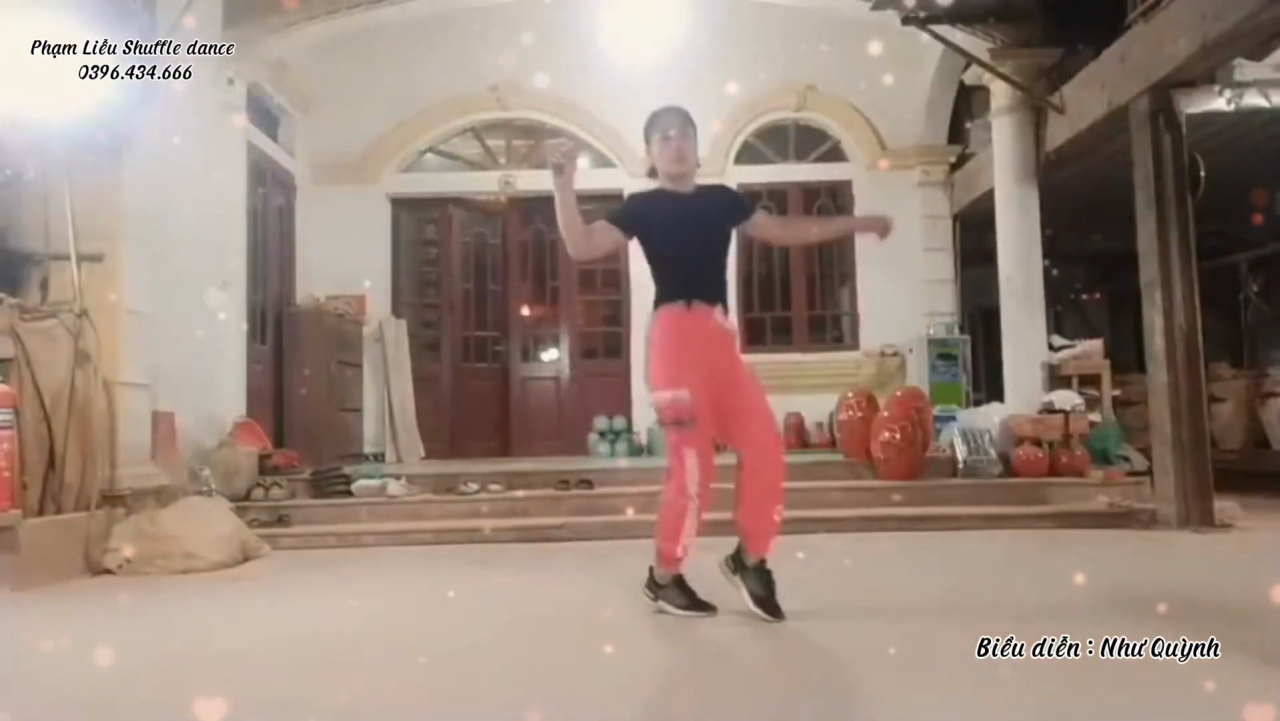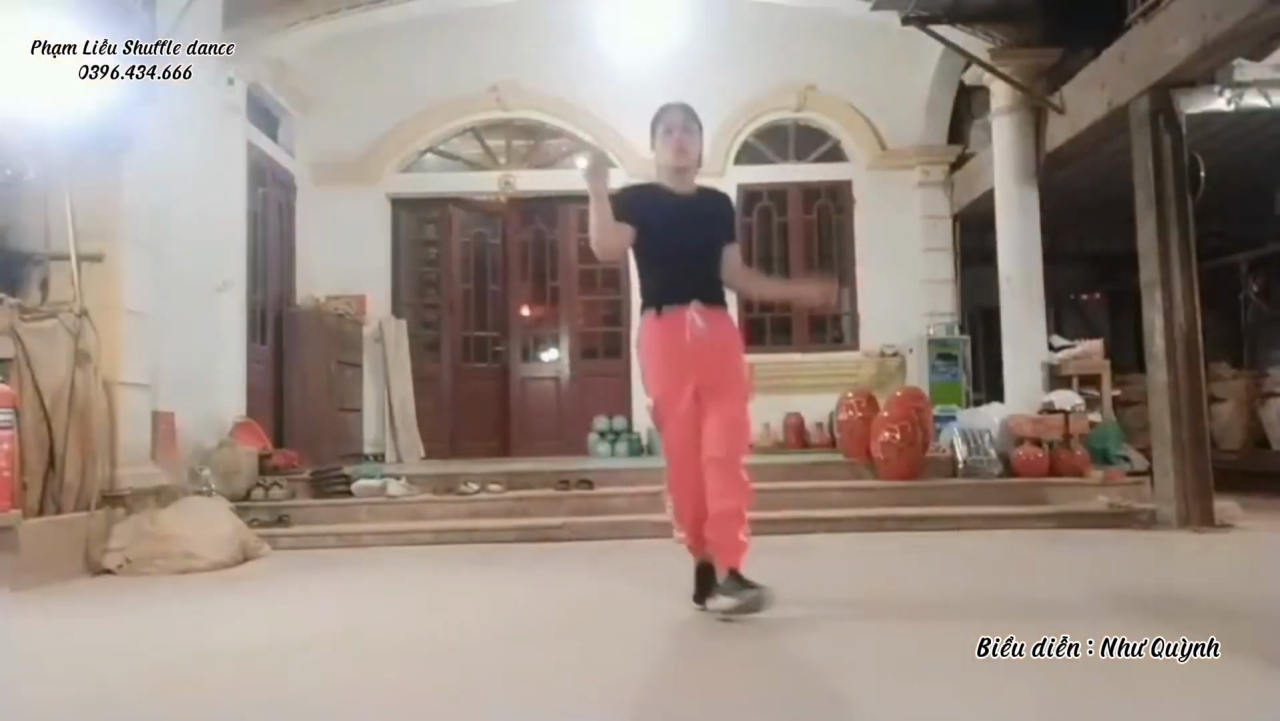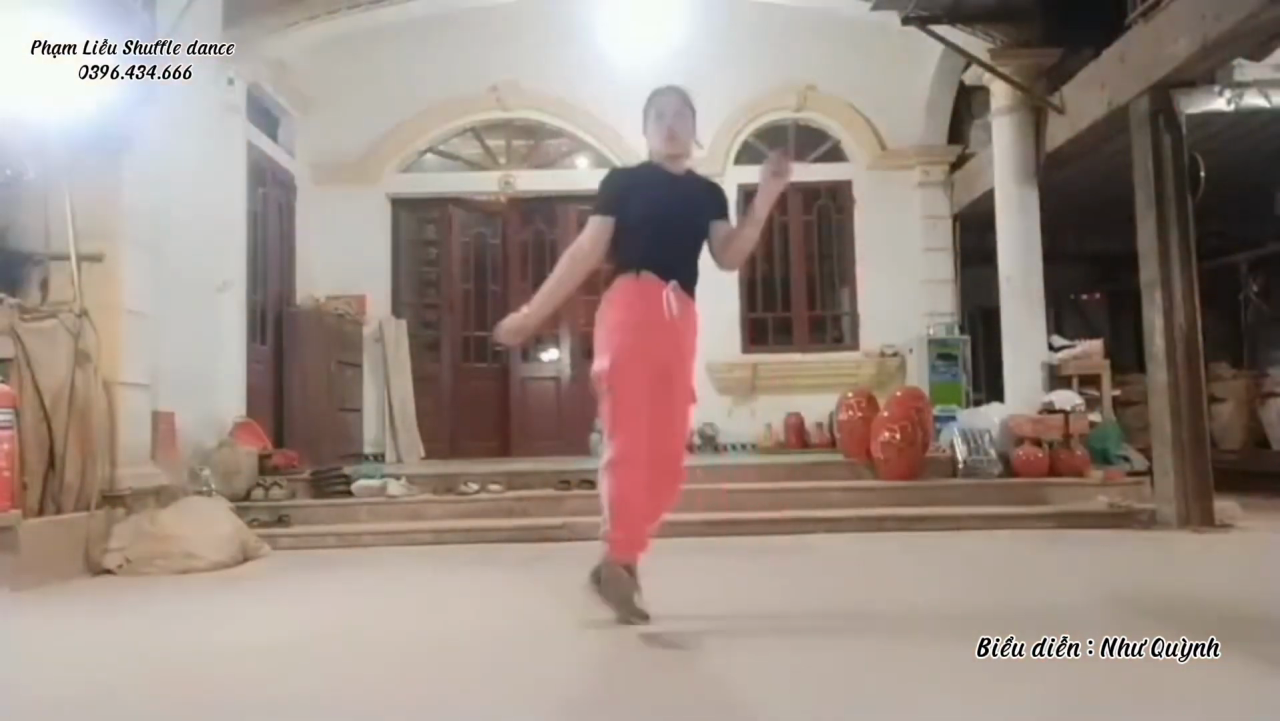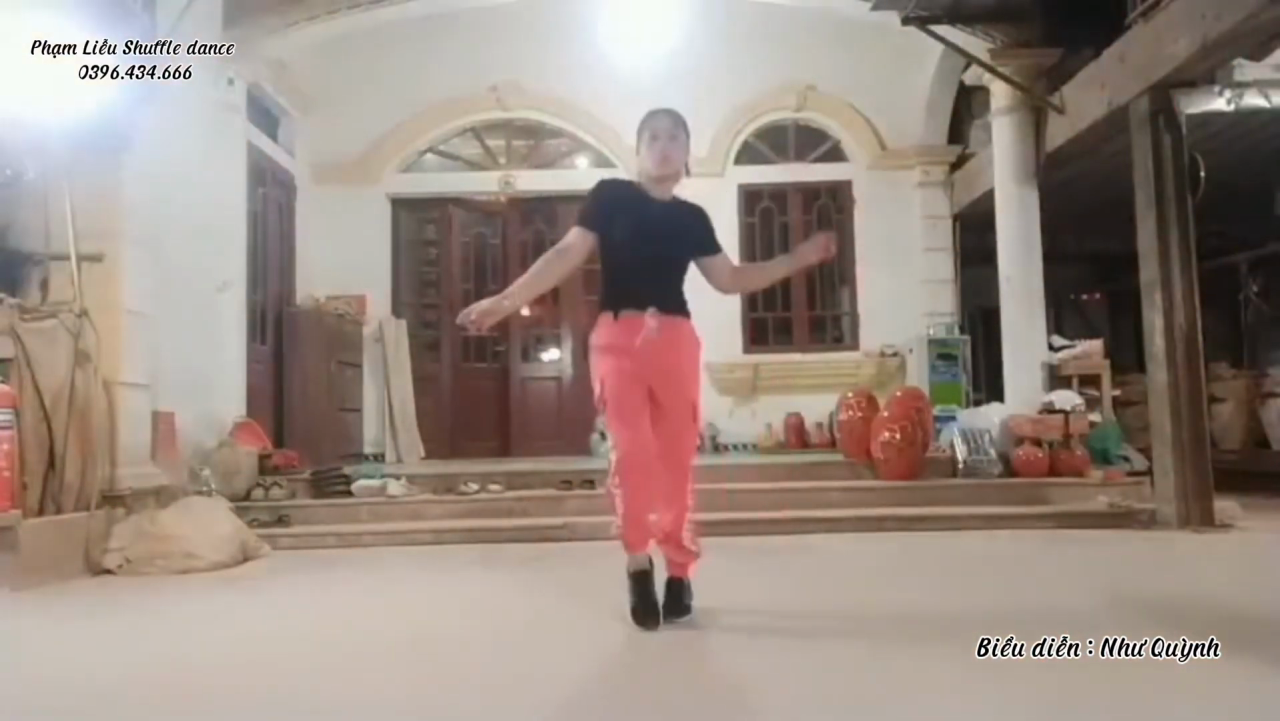
dt=0.4s
person 1, frame 1
left shoulder: (720, 199)
right shoulder: (642, 207)
left elbow: (781, 230)
right elbow: (580, 246)
left wrist: (853, 223)
right wrist: (563, 183)
left hip: (720, 337)
right hip: (676, 333)
left knee: (765, 448)
right knee: (691, 461)
left ankle: (749, 559)
right ankle: (663, 577)
person 1, frame 2
left shoulder: (718, 205)
right shoulder: (636, 200)
right elbow: (608, 249)
left wrist: (799, 291)
right wrist: (597, 192)
left hip: (718, 334)
right hip: (663, 335)
left knee: (728, 452)
right knee: (682, 458)
left ankle: (727, 573)
right ankle: (705, 561)
person 1, frame 3
left shoulder: (708, 191)
right shoulder: (624, 180)
left elbow: (732, 255)
right elbow: (587, 249)
left wrist: (769, 193)
right wrist: (535, 310)
left hip: (680, 322)
right hip: (630, 307)
left knee: (667, 455)
right knee: (627, 439)
left ankle: (619, 564)
right ankle: (617, 567)
person 1, frame 4
left shoulder: (693, 218)
right shoulder: (609, 196)
left elbow: (730, 278)
right elbow: (567, 255)
left wrist: (799, 259)
right wrist: (506, 299)
left hip: (675, 341)
right hip: (617, 340)
left knee: (676, 462)
right knee: (631, 452)
left ankle: (679, 574)
right ankle: (641, 563)
